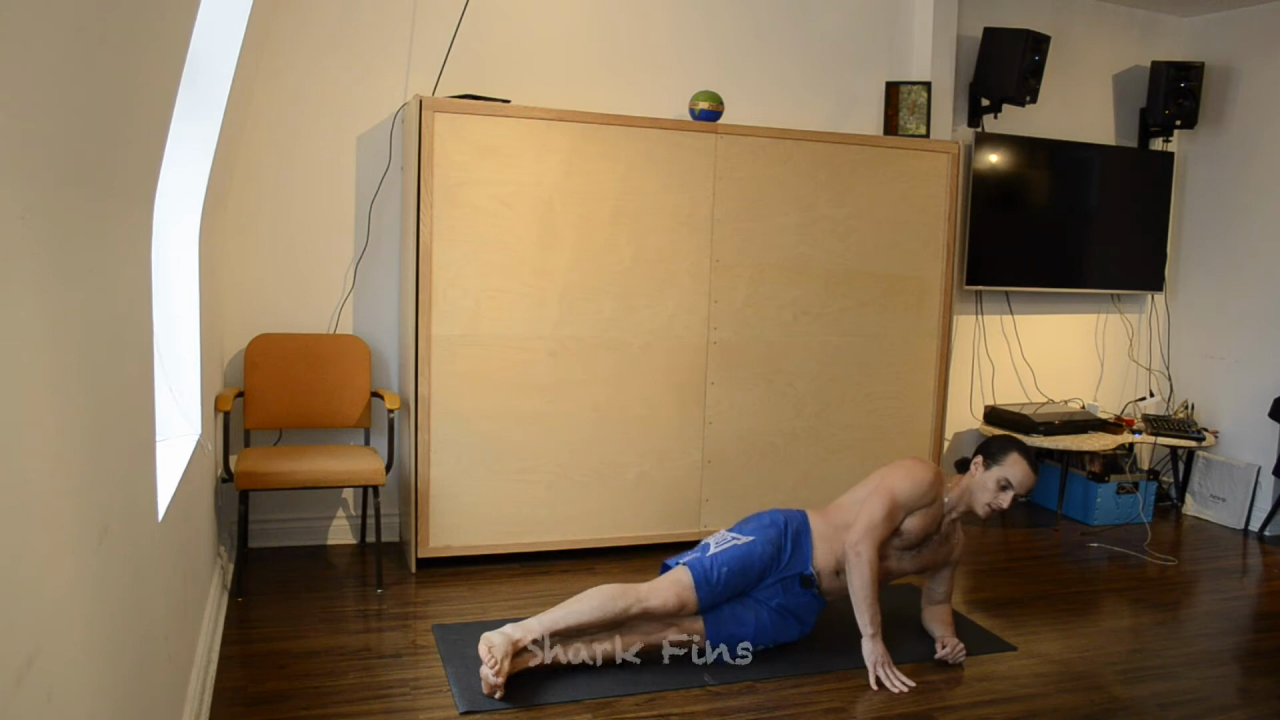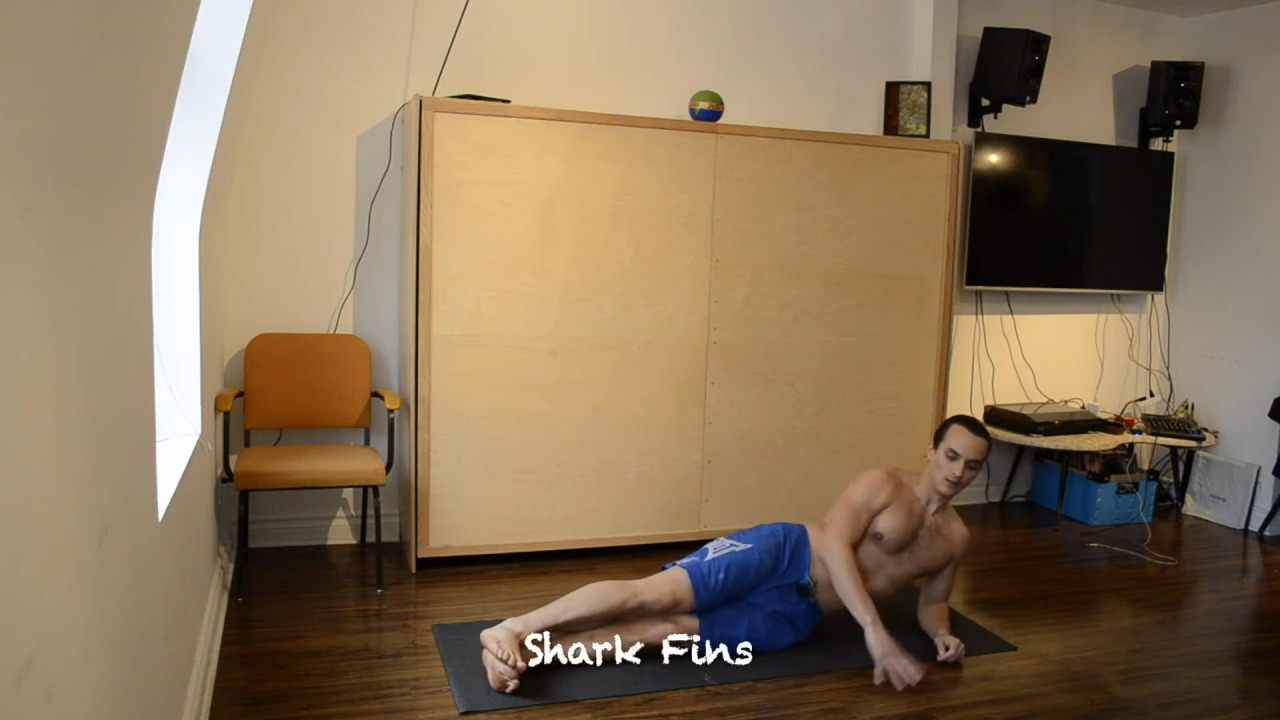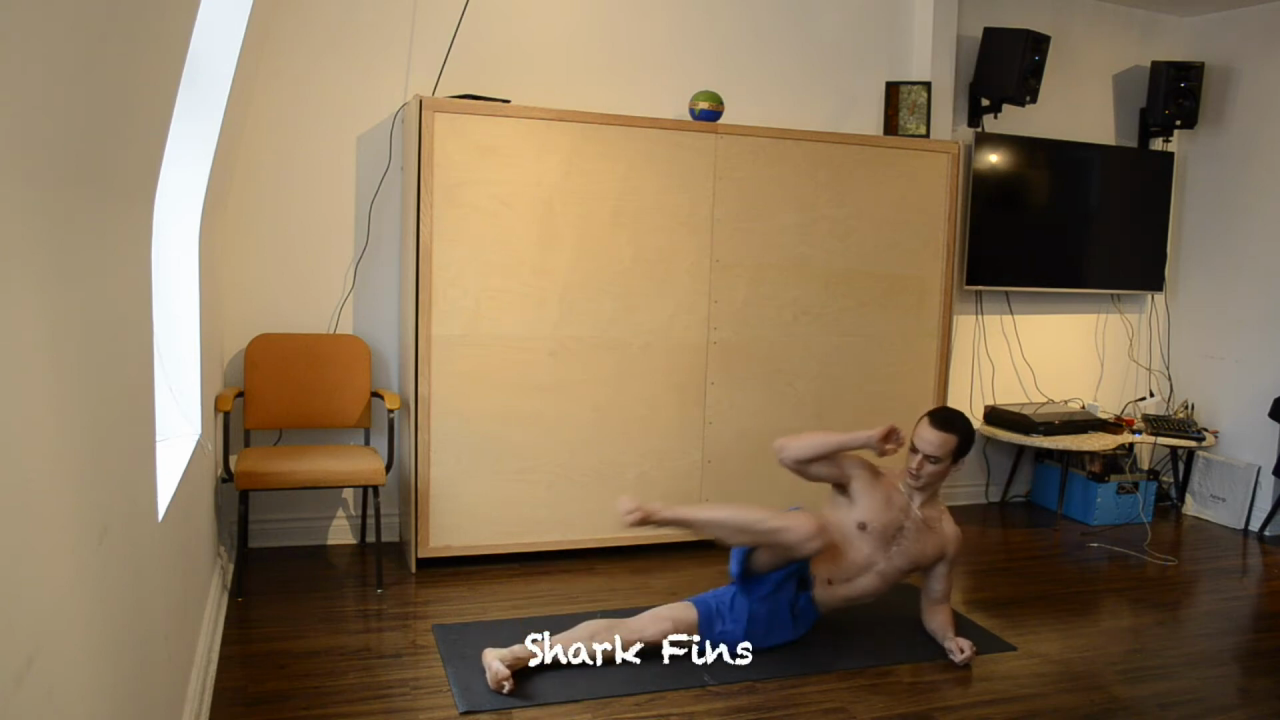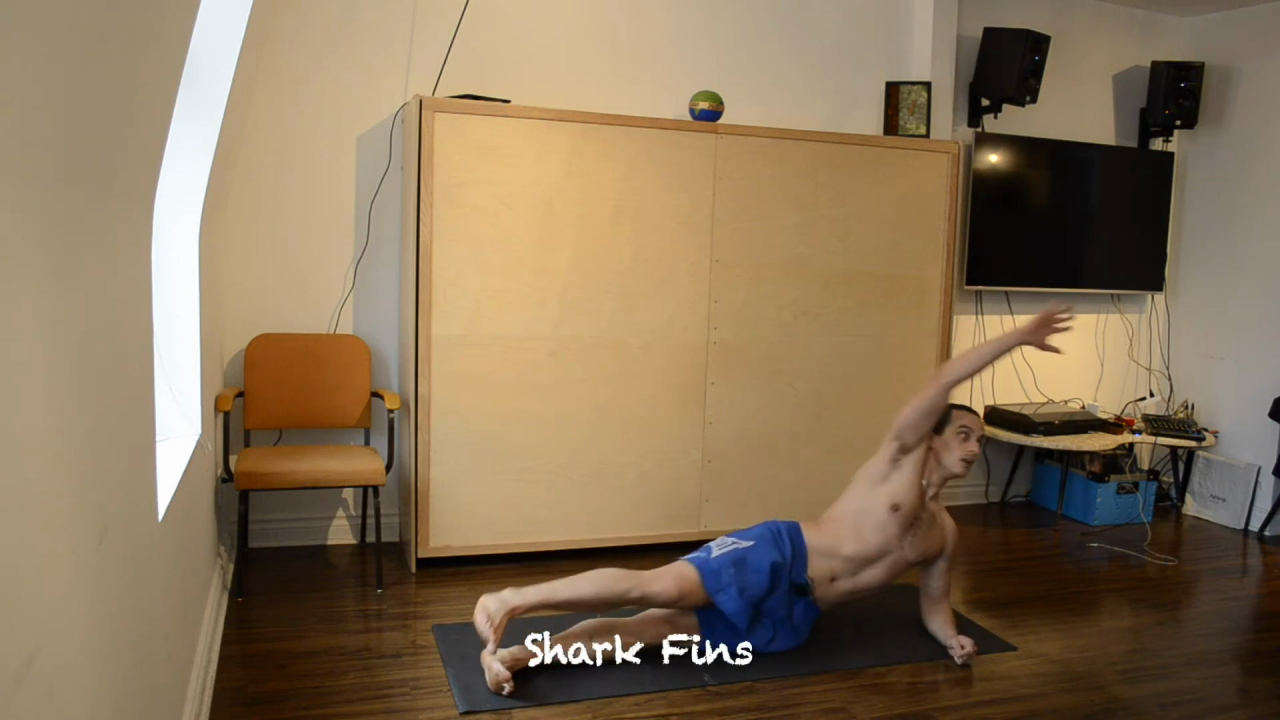
dt=1s
person 1, frame 1
left shoulder: (952, 542)
right shoulder: (920, 477)
left elbow: (935, 602)
right elbow: (858, 543)
left wrist: (945, 635)
right wrist: (871, 637)
left hip: (795, 605)
right hip: (780, 541)
left knee: (673, 633)
right knee: (660, 600)
left ankle: (527, 659)
right ankle: (514, 636)
person 1, frame 2
left shoulder: (955, 539)
right shoulder: (884, 484)
left elbow: (932, 602)
right elbow: (833, 545)
left wrist: (943, 635)
right wrist: (874, 631)
left hip: (793, 615)
right hip: (780, 553)
left knee: (668, 629)
right knee: (657, 596)
left ankle: (524, 653)
right ankle: (513, 630)
person 1, frame 3
left shoulder: (946, 536)
right shoulder: (865, 477)
left elbow: (935, 602)
right elbow: (787, 451)
left wrist: (949, 638)
right wrist: (867, 440)
left hip: (792, 614)
right hip: (774, 572)
left knee: (660, 628)
right knee: (807, 530)
left ankle: (520, 656)
person 1, frame 4
left shoulder: (943, 533)
right shoulder: (904, 457)
left elbow: (934, 603)
right elbow: (940, 385)
left wrist: (952, 637)
right wrist: (1013, 338)
left hip: (791, 616)
right hip: (779, 553)
left knee: (655, 627)
right knee: (661, 588)
left ankle: (517, 655)
right ankle: (512, 600)
